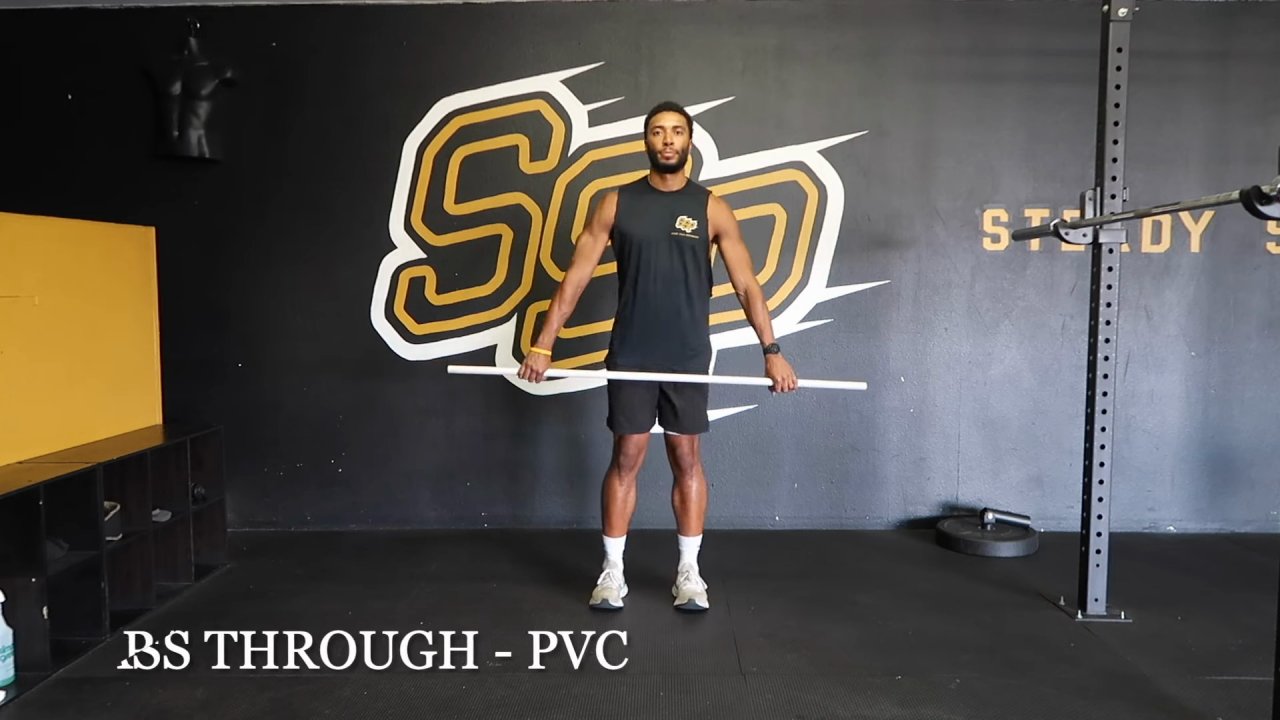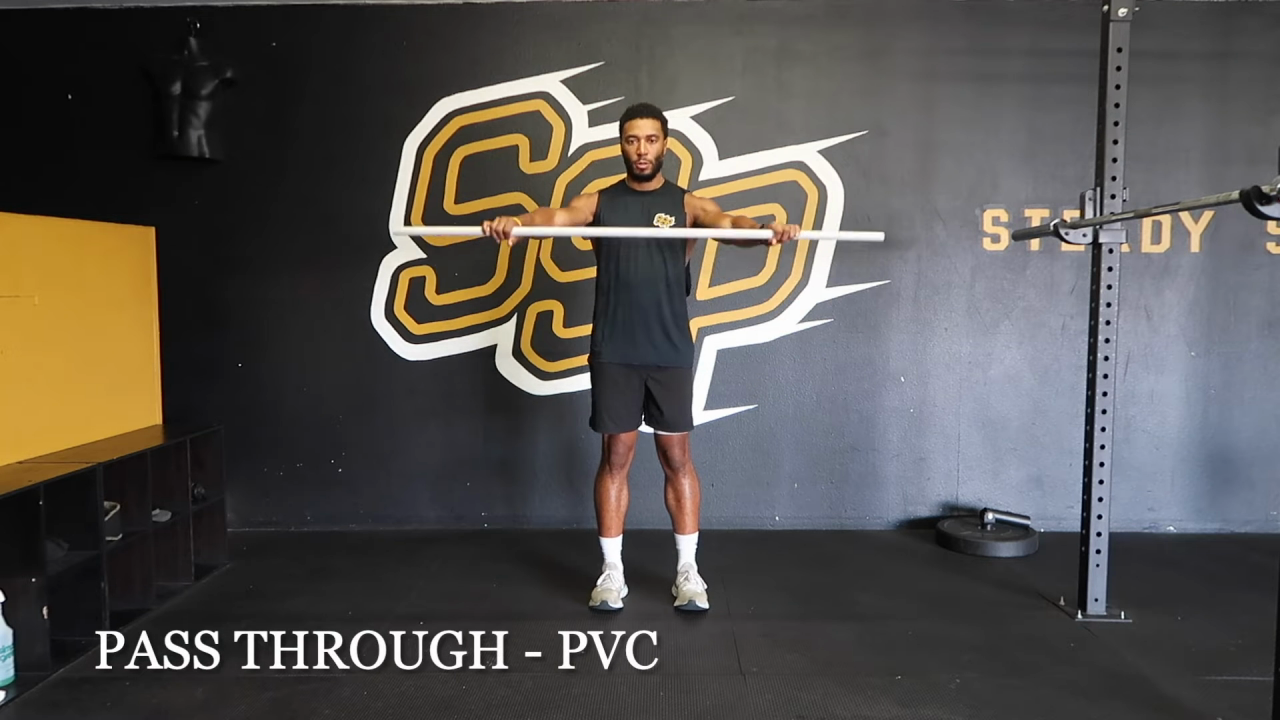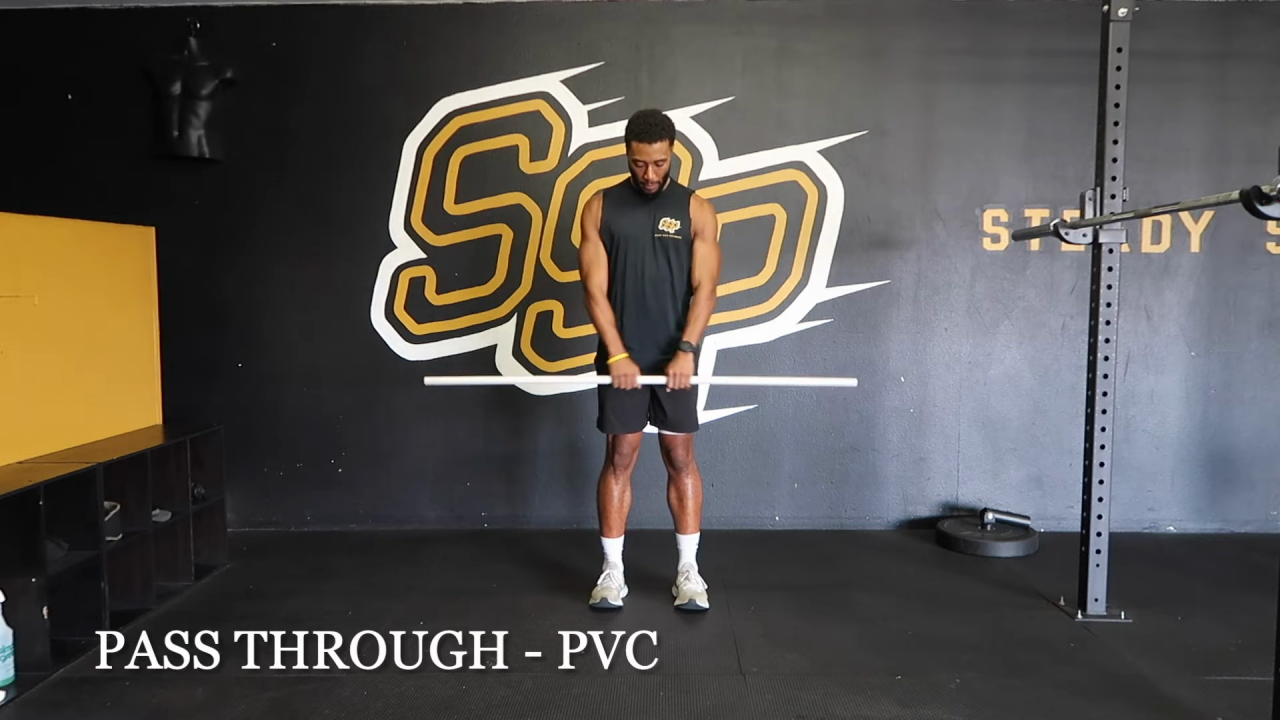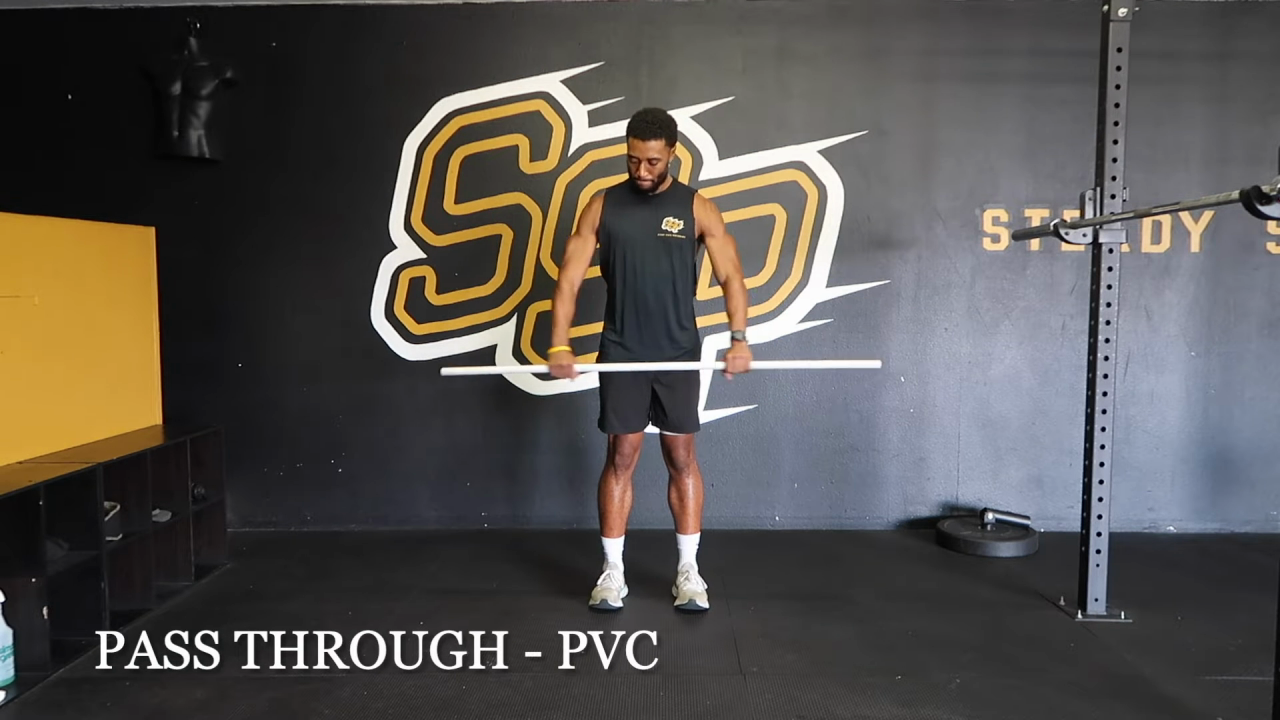
dt=1s
person 1, frame 1
left shoulder: (712, 208)
right shoulder: (616, 204)
left elbow: (746, 285)
right elbow: (575, 277)
left wrist: (772, 351)
right wrist: (542, 345)
left hip: (687, 356)
right hip: (630, 354)
left knee: (686, 460)
right knee: (626, 459)
left ankle: (688, 571)
right ankle: (612, 572)
person 1, frame 2
left shoulder: (689, 203)
right shoulder: (598, 202)
left elbow: (729, 224)
right elbow: (555, 217)
left wrist: (766, 228)
right wrist: (515, 222)
left hip: (671, 353)
right hip: (614, 354)
left knee: (677, 459)
right knee: (615, 458)
left ankle: (687, 571)
right ankle: (612, 571)
person 1, frame 3
left shoulder: (696, 209)
right shoulder: (601, 207)
left elbow: (705, 287)
right elbow: (595, 289)
left wrist: (687, 350)
right wrist: (615, 354)
left hip: (675, 357)
right hip: (622, 358)
left knee: (681, 458)
right knee: (619, 458)
left ankle: (688, 570)
right ankle: (612, 571)
person 1, frame 4
left shoulder: (698, 208)
right shoulder: (602, 206)
left elbow: (731, 276)
right elbow: (570, 278)
left wrist: (738, 338)
right wrist: (560, 343)
left hip: (679, 354)
right hip: (620, 356)
left knee: (682, 458)
right knee: (620, 458)
left ankle: (688, 571)
right ankle: (612, 571)
